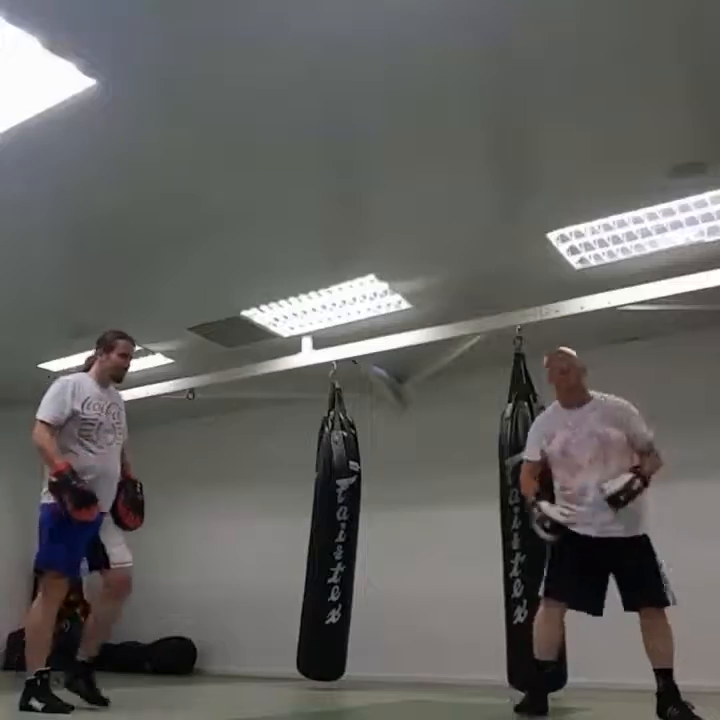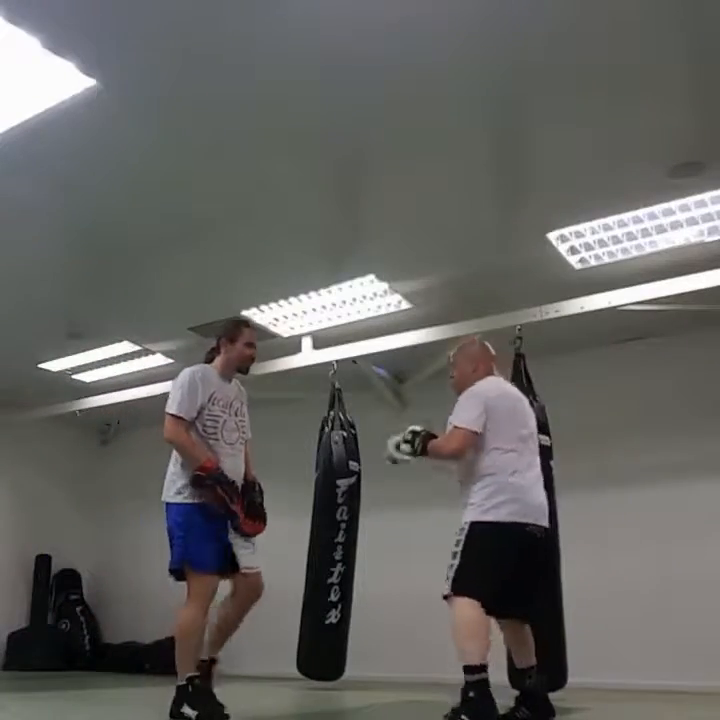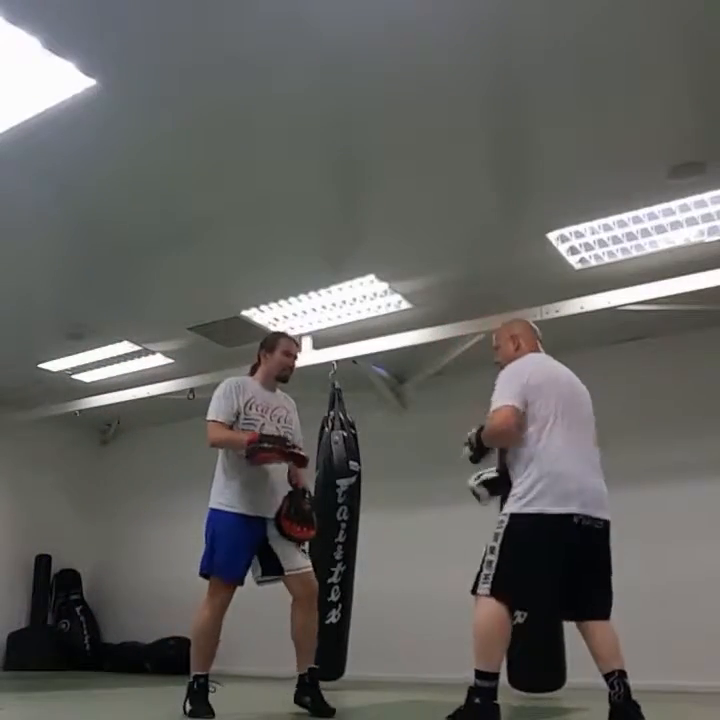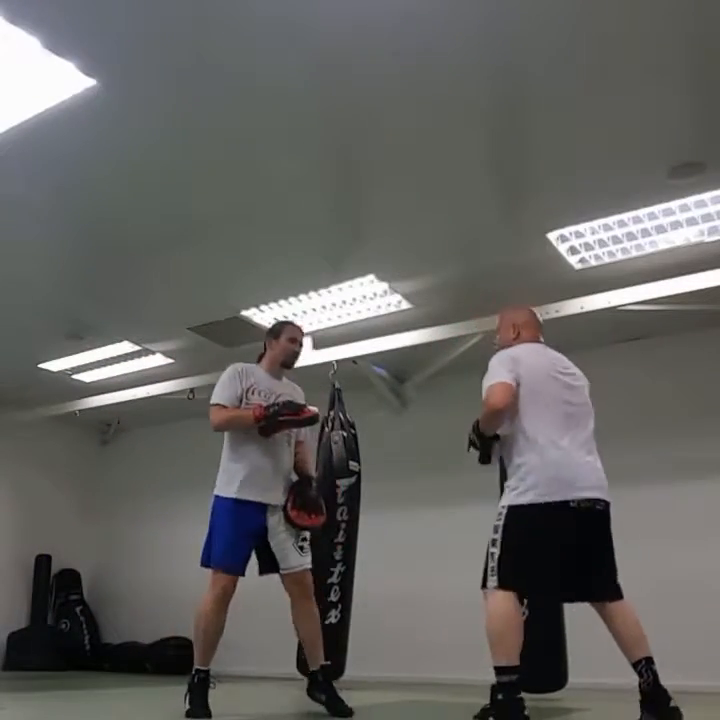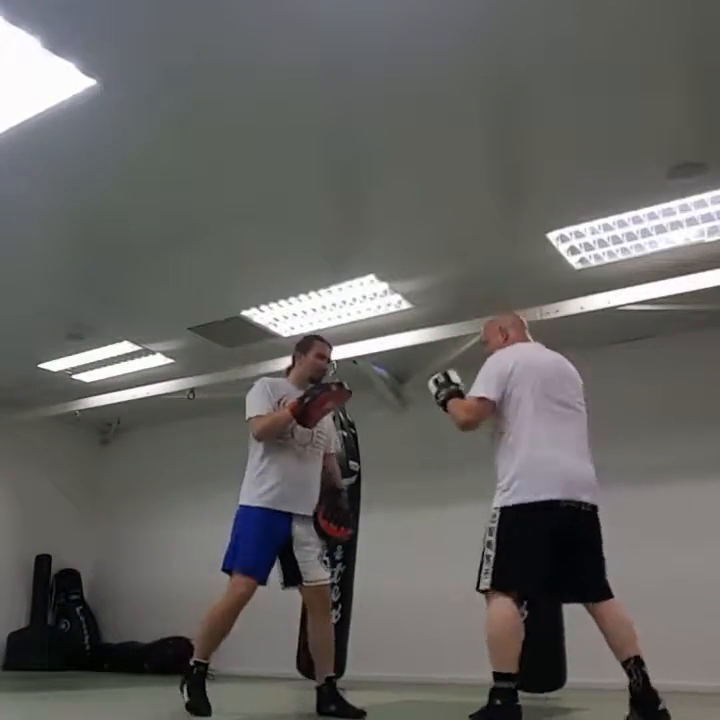
dt=1s
person 1, frame 1
left shoulder: (617, 410)
right shoulder: (544, 423)
left elbow: (650, 454)
right elbow: (530, 476)
left wrist: (638, 479)
right wrist: (540, 506)
left hip: (629, 528)
right hip: (574, 528)
left knee: (654, 607)
right knee: (552, 601)
right ankle: (538, 687)
person 1, frame 2
left shoulder: (479, 394)
right shoulder: (515, 398)
left elbow: (454, 446)
left wrist: (419, 441)
right wrist: (426, 441)
left hip: (494, 513)
right hip: (530, 516)
left knee: (464, 596)
right knee: (512, 611)
person 1, frame 3
left shoulder: (518, 371)
right shoulder: (573, 382)
left elbow: (502, 425)
left wrist: (481, 440)
right wrist: (502, 476)
left hip: (539, 503)
right hip: (591, 506)
left knee: (492, 595)
right knee: (592, 611)
person 1, frame 4
left shoulder: (509, 357)
right shoulder: (570, 368)
left elbow: (496, 404)
left wrist: (480, 433)
left hip: (538, 492)
right hip: (590, 493)
left knee: (501, 589)
right knee: (606, 594)
person 1, frame 5
left shoulder: (505, 360)
right shoulder: (565, 366)
left elbow: (468, 417)
left wrist: (448, 394)
left hip: (529, 494)
right hip: (580, 495)
left knee: (500, 593)
right knee: (599, 596)
person 2, frame 1
left shoulder: (116, 398)
right shoulder: (70, 385)
right elbow: (41, 433)
left wrist: (130, 482)
right wrist: (65, 474)
left hip: (103, 506)
right hip: (68, 505)
left knee: (120, 581)
right knee: (53, 590)
left ankle: (82, 667)
right ankle: (36, 684)
person 2, frame 2
left shoulder: (239, 392)
right shoulder: (195, 377)
right elbow: (173, 431)
left wrist: (251, 484)
right wrist: (211, 471)
left hip: (227, 505)
right hip: (192, 500)
left knee: (251, 585)
right knee: (201, 590)
left ankle: (203, 664)
person 2, frame 3
left shoulder: (289, 405)
right shoulder: (234, 387)
right elbow: (215, 435)
right wrist: (257, 441)
left hip: (278, 513)
right hip: (234, 509)
left knee: (307, 588)
right knee: (218, 595)
left ankle: (307, 682)
right ankle: (197, 688)
person 2, frame 4
left shoulder: (295, 393)
right shoulder: (238, 374)
right elbow: (219, 420)
right wrist: (261, 412)
left hip: (282, 502)
right hip: (238, 496)
left knee: (302, 586)
right knee: (222, 586)
left ankle: (320, 678)
right ankle: (198, 681)
person 2, frame 5
left shoulder: (322, 409)
right shoulder: (267, 387)
left elbow: (329, 461)
right elbow: (259, 429)
left wrist: (338, 493)
right wrist: (299, 406)
left hip: (305, 514)
right hip: (262, 507)
left knee: (320, 599)
right knee: (239, 591)
right ankle: (195, 673)
